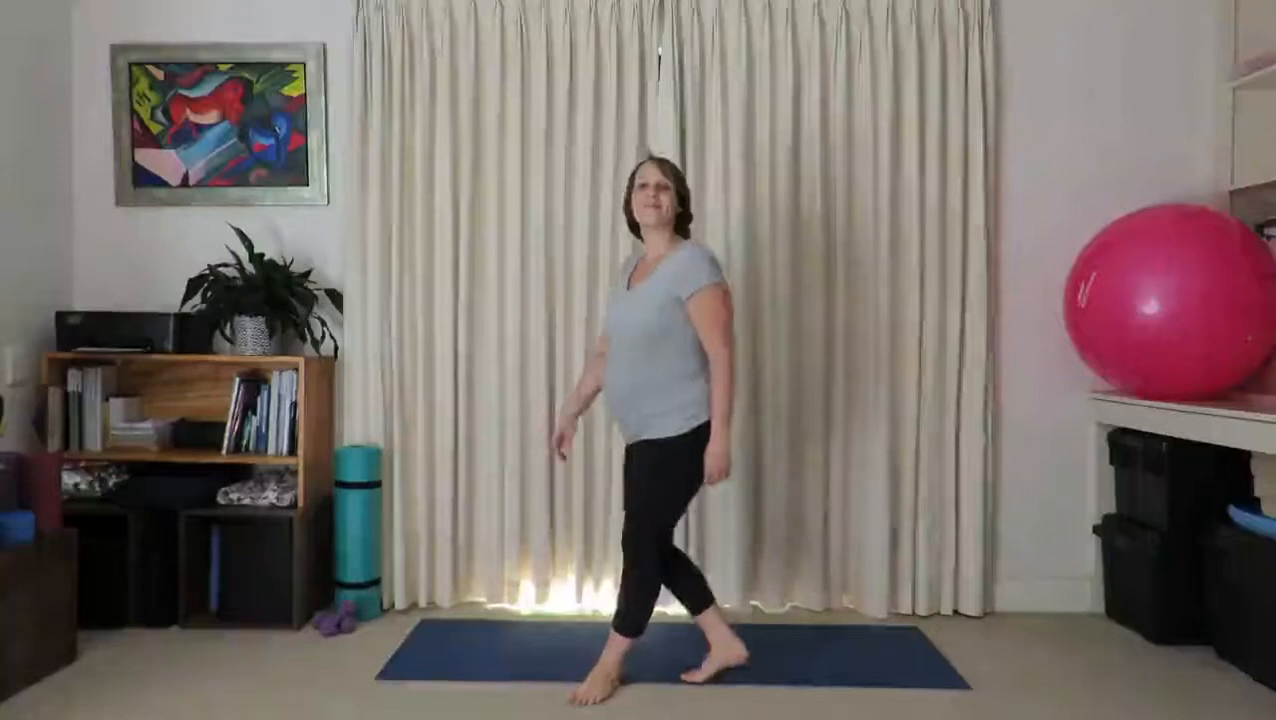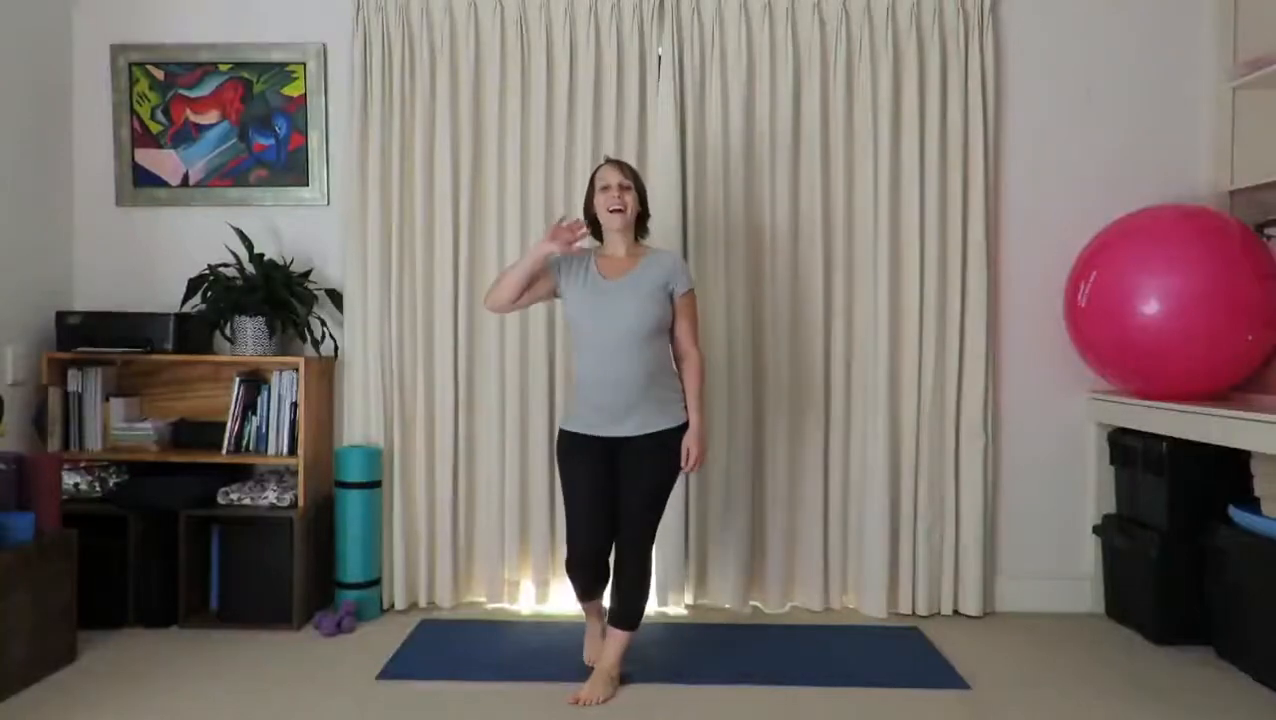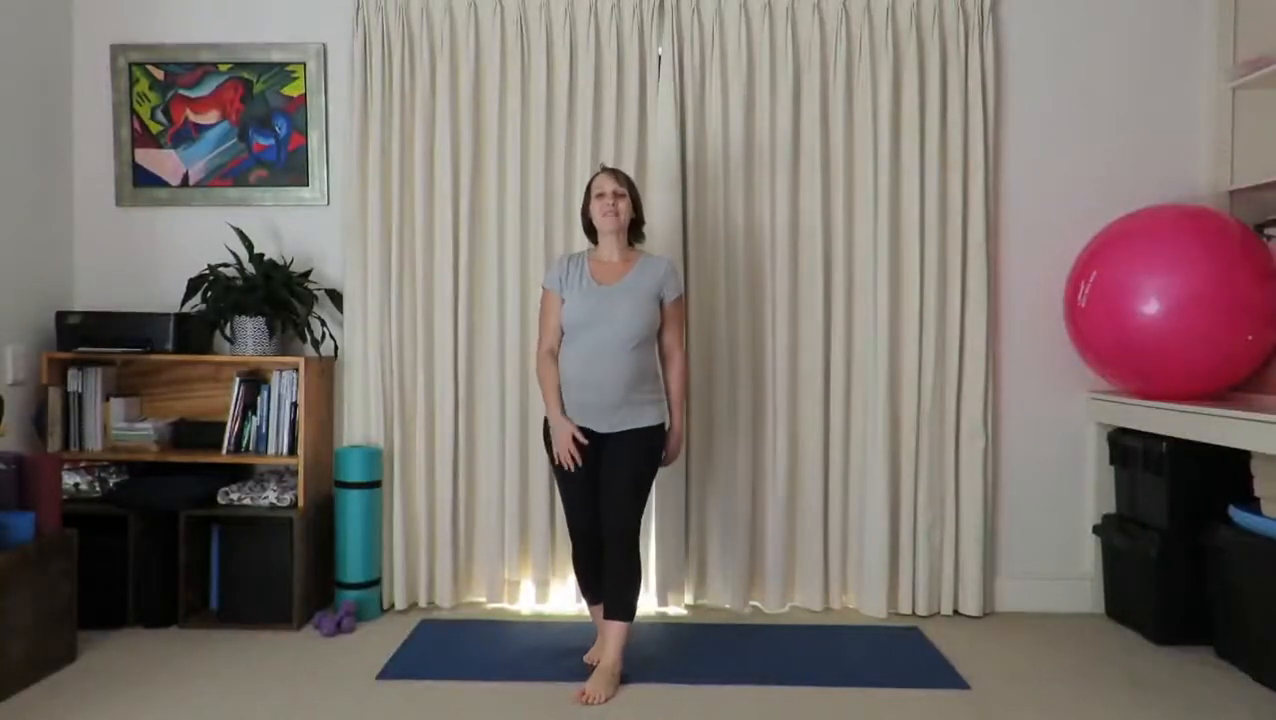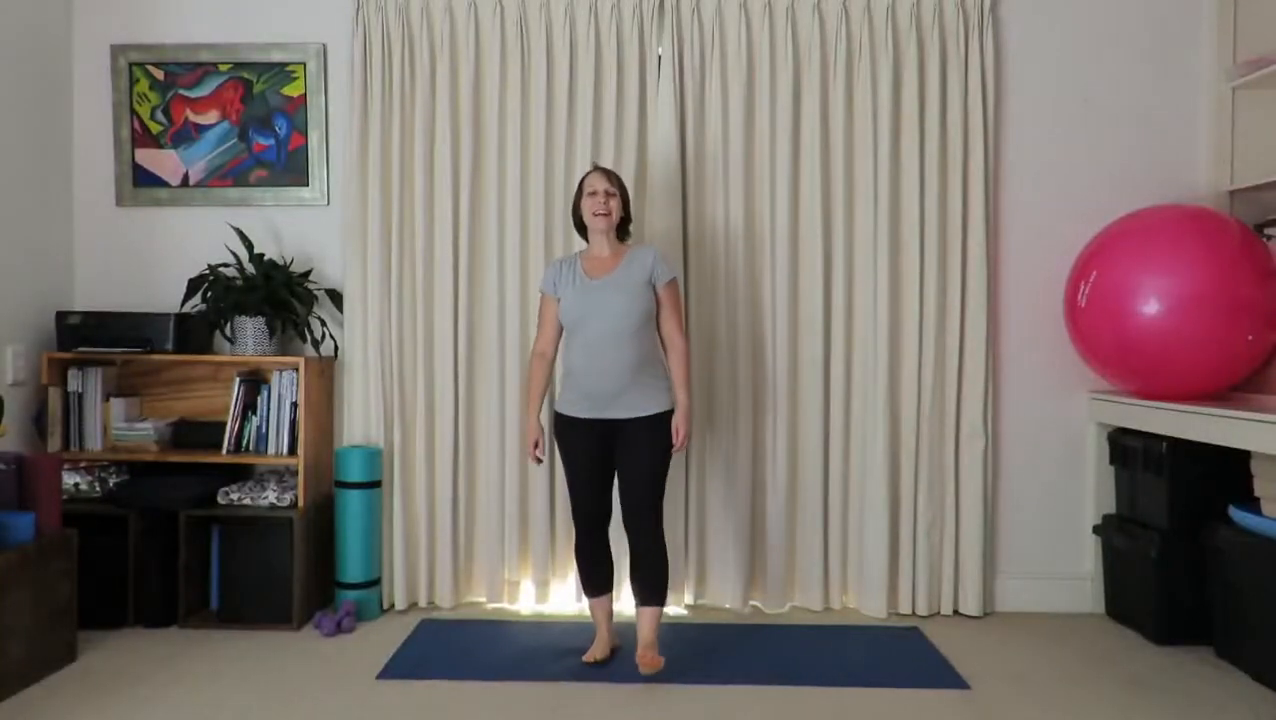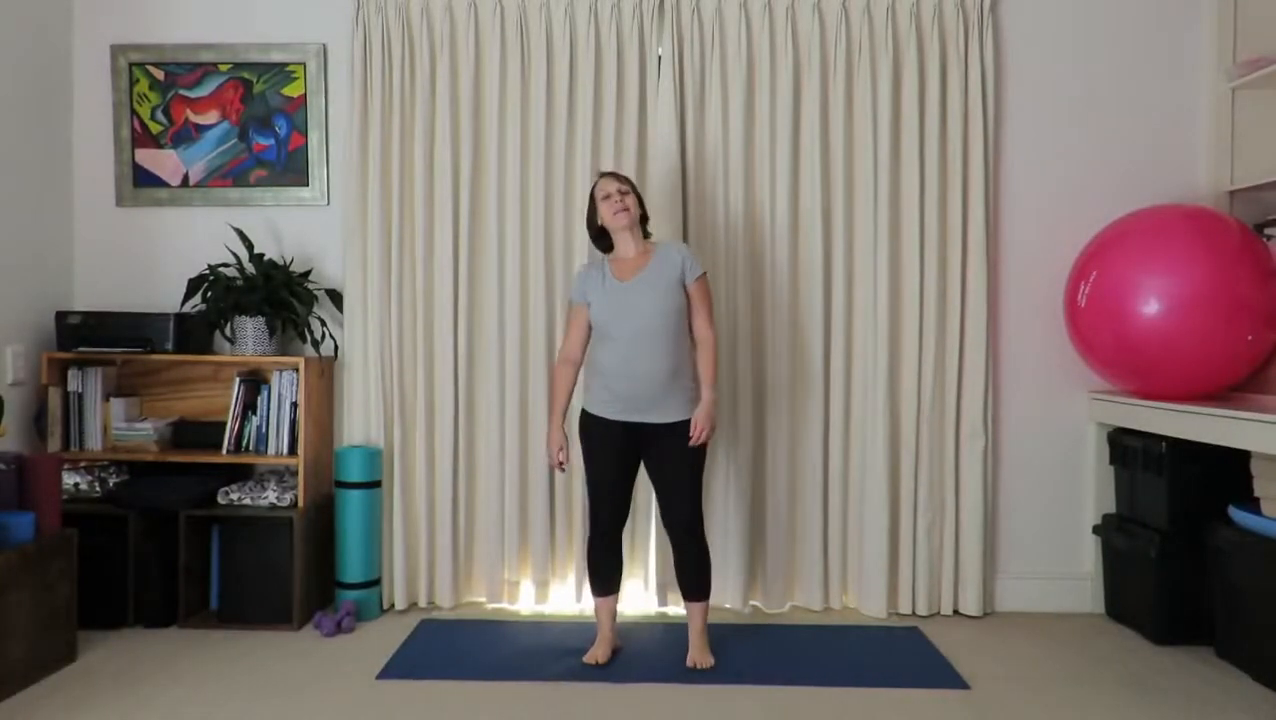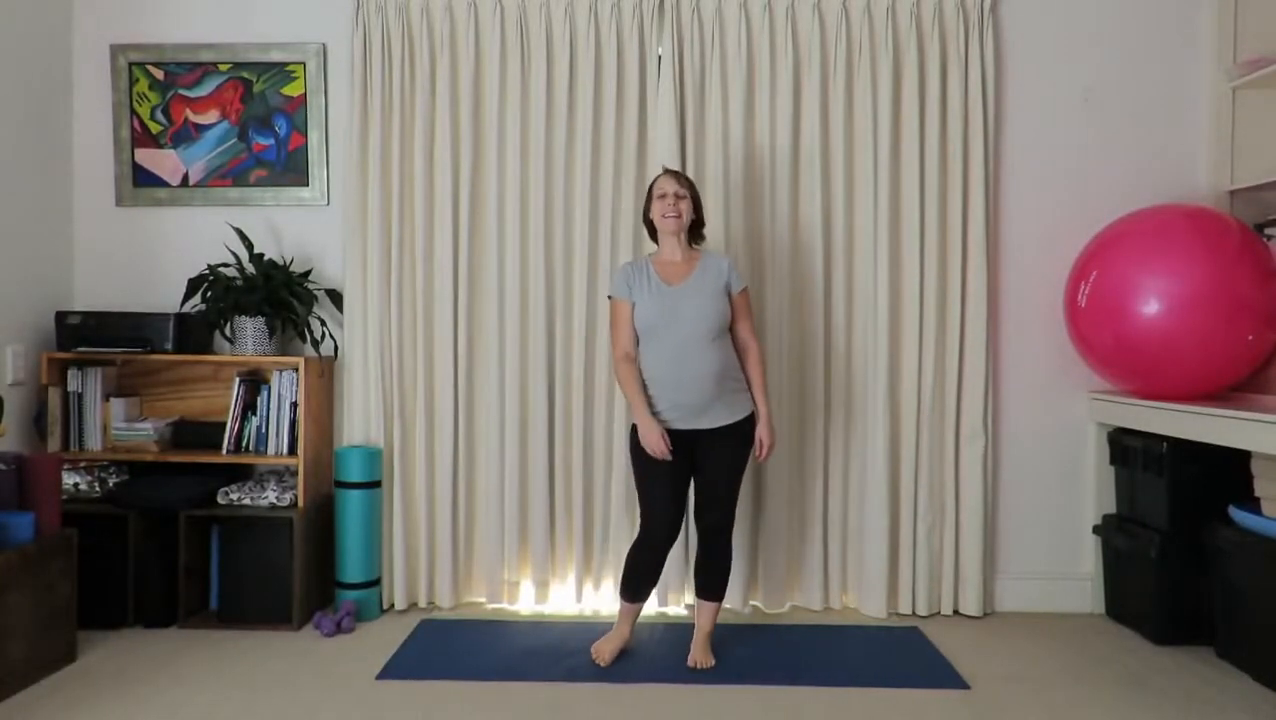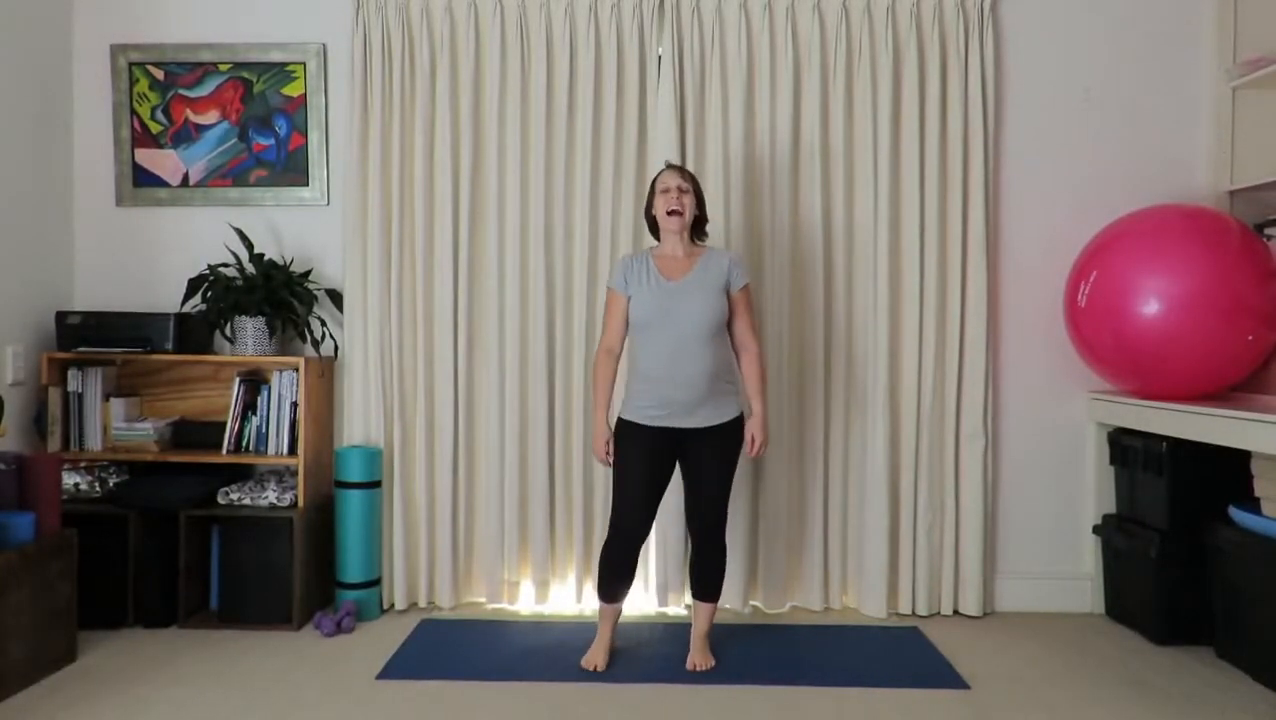
dt=0.5s
person 1, frame 1
left shoulder: (694, 263)
right shoulder: (628, 269)
left elbow: (721, 352)
right elbow: (603, 354)
left wrist: (718, 439)
right wrist: (569, 414)
left hip: (679, 434)
right hip: (644, 436)
left knee: (639, 543)
right knee: (653, 543)
left ankle: (610, 663)
right ankle: (725, 643)
person 1, frame 2
left shoulder: (668, 268)
right shoulder: (569, 266)
left elbow: (688, 353)
right elbow: (498, 302)
left wrist: (695, 425)
right wrist: (545, 250)
left hip: (654, 432)
right hip: (584, 433)
left knee: (634, 545)
right knee: (584, 548)
left ankle: (609, 663)
right ankle: (595, 619)
person 1, frame 3
left shoulder: (660, 273)
right shoulder: (564, 270)
left elbow: (674, 356)
right elbow: (548, 350)
left wrist: (677, 425)
right wrist: (556, 418)
left hip: (636, 427)
right hip: (574, 427)
left knee: (620, 534)
right knee: (584, 535)
left ankle: (611, 661)
right ankle: (602, 630)
person 1, frame 4
left shoulder: (650, 262)
right shoulder: (560, 272)
left elbow: (675, 339)
right elbow: (543, 350)
left wrist: (683, 406)
right wrist: (532, 417)
left hip: (645, 415)
right hip: (578, 418)
left knee: (642, 521)
right knee: (589, 524)
left ankle: (647, 638)
right ankle: (604, 632)
person 1, frame 5
left shoulder: (678, 259)
right shoulder: (589, 276)
left elbow: (704, 336)
right elbow: (570, 355)
left wrist: (707, 400)
right wrist: (555, 424)
left hip: (674, 419)
right hip: (606, 420)
left knee: (685, 525)
right knee: (604, 525)
left ankle: (698, 636)
right ankle: (606, 634)
person 1, frame 6
left shoulder: (723, 269)
right shoulder: (631, 276)
left elbow: (748, 346)
right elbow: (624, 356)
left wrist: (763, 413)
right wrist: (644, 419)
left hip: (726, 425)
right hip: (660, 427)
left knee: (715, 529)
right knee: (658, 530)
left ankle: (701, 637)
right ankle: (623, 627)
person 1, frame 7
left shoulder: (725, 267)
right shoulder: (630, 269)
left elbow: (747, 345)
right elbow: (608, 349)
left wrist: (757, 411)
right wrist: (599, 419)
left hip: (714, 424)
right hip: (643, 423)
left knee: (707, 530)
right knee: (627, 528)
left ankle: (700, 637)
right ankle: (604, 634)
